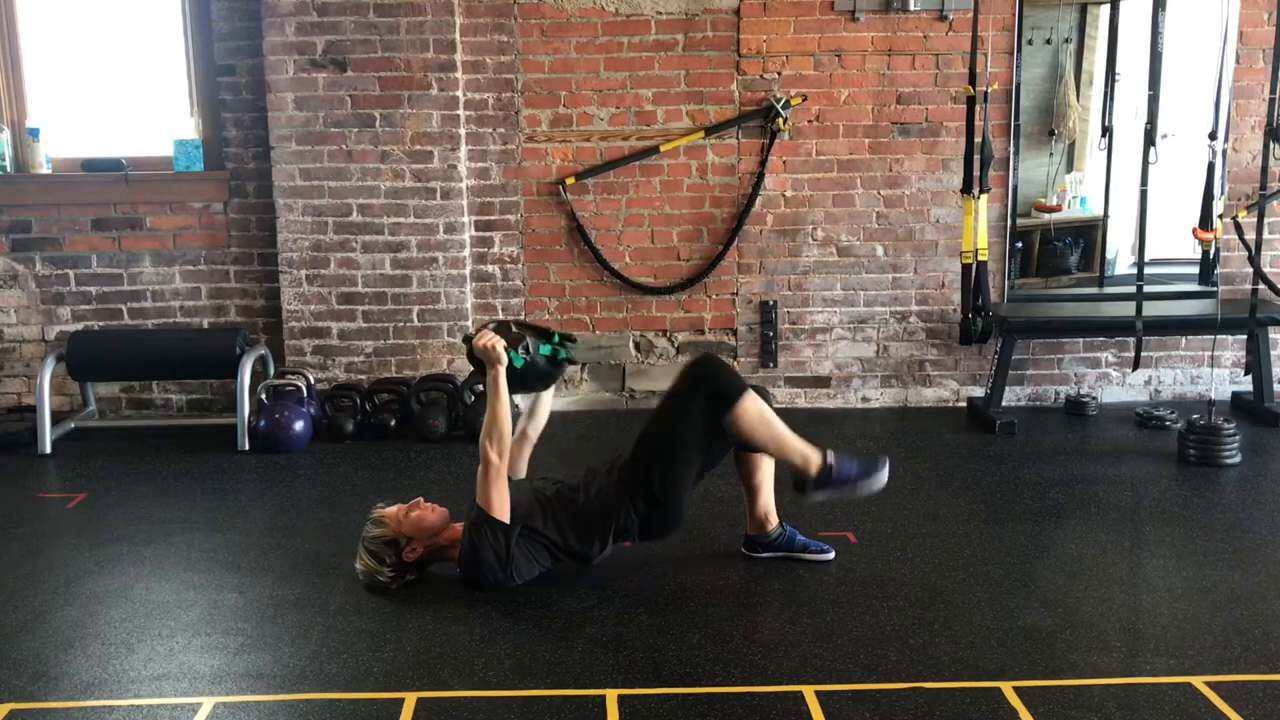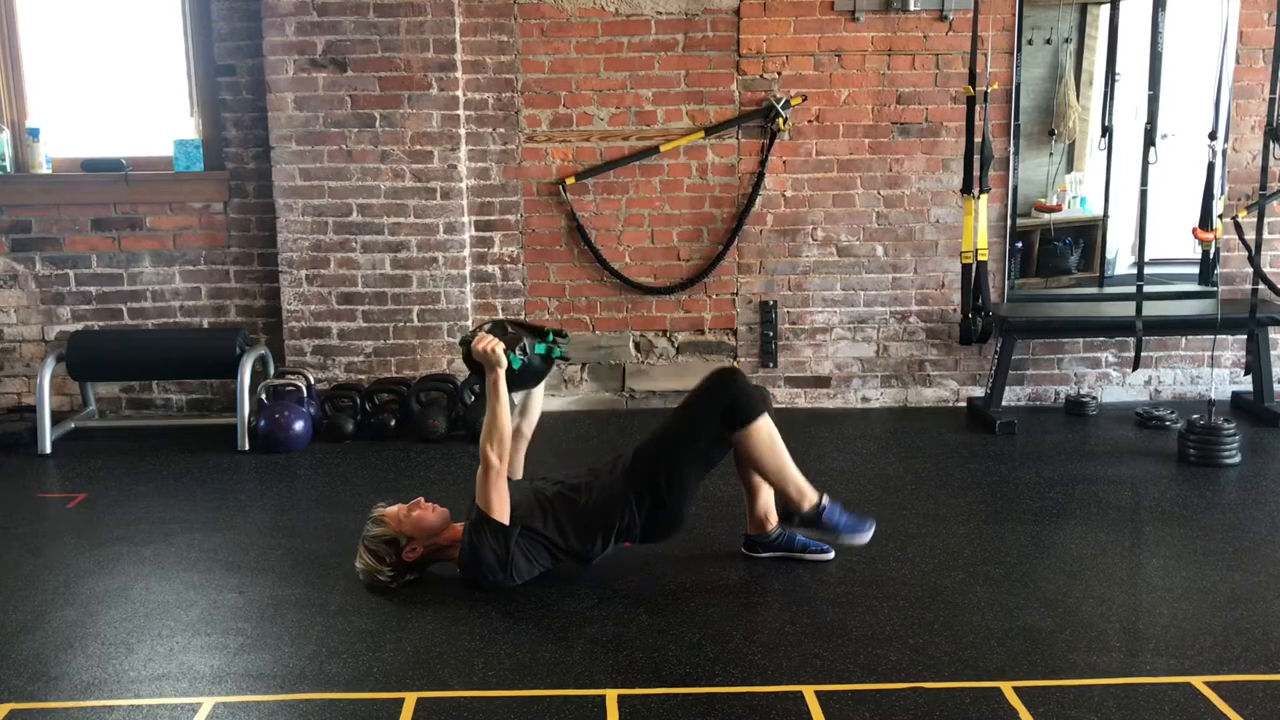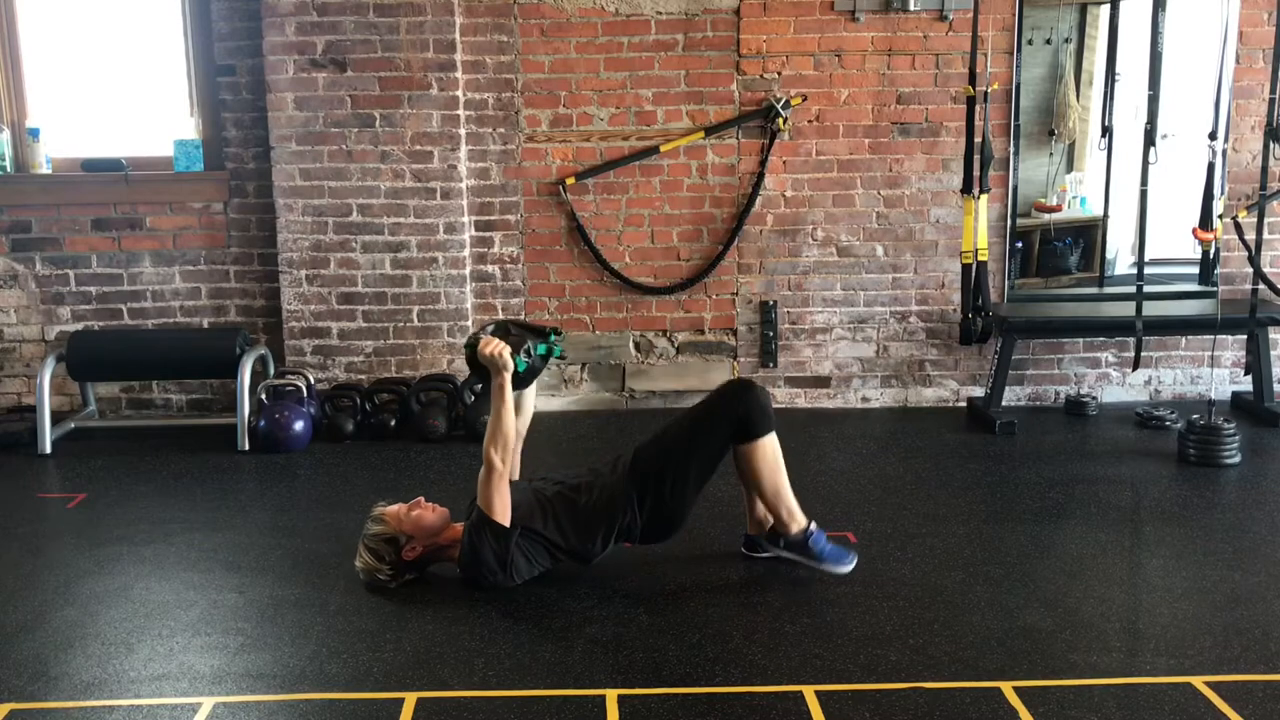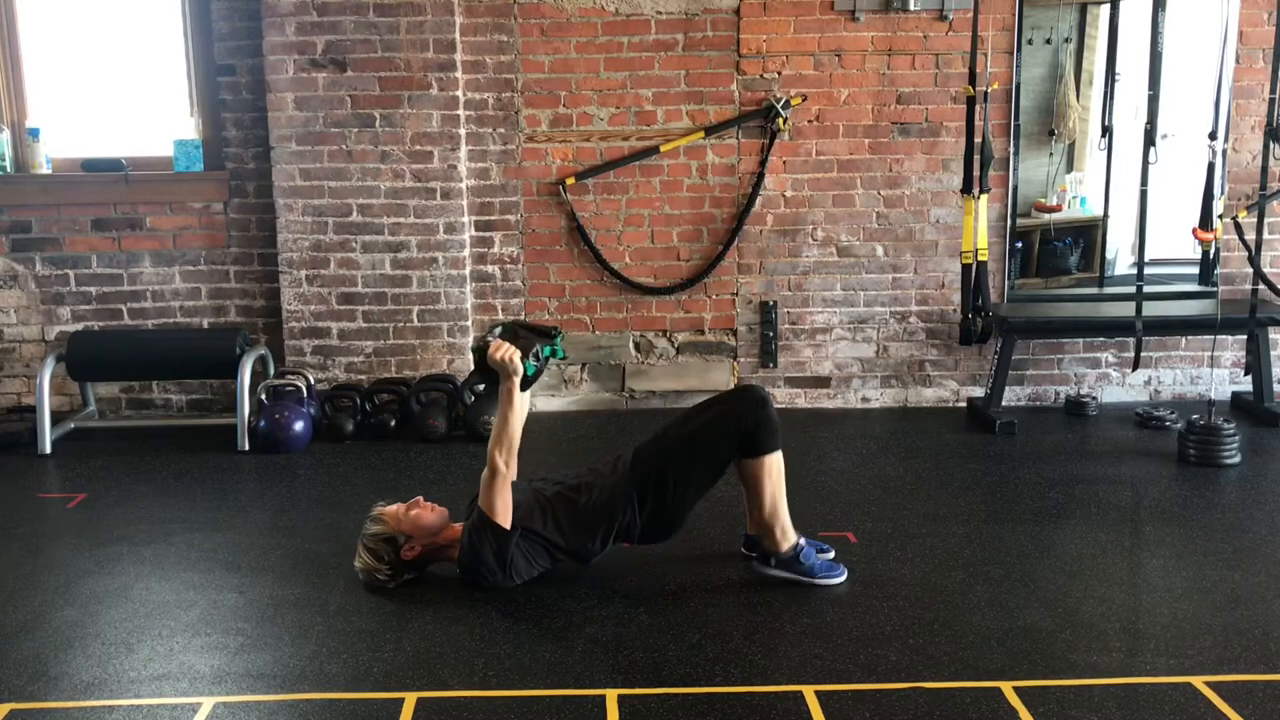
dt=0.1s
person 1, frame 1
left shoulder: (478, 530)
right shoulder: (483, 558)
left elbow: (520, 445)
right elbow: (493, 459)
left wrist: (543, 382)
right wrist: (495, 370)
left hip: (620, 484)
right hip: (643, 501)
left knee: (747, 398)
right knee: (706, 375)
left ankle: (766, 530)
right ankle: (816, 468)
person 1, frame 2
left shoulder: (477, 527)
right shoulder: (482, 558)
left elbow: (517, 442)
right elbow: (492, 461)
right wrist: (495, 374)
left hip: (629, 481)
right hip: (644, 502)
left knee: (738, 397)
right knee: (729, 386)
left ankle: (764, 531)
right ankle: (809, 509)
person 1, frame 3
left shoulder: (474, 529)
right shoulder: (482, 557)
left elbow: (512, 445)
right elbow: (495, 463)
right wrist: (500, 377)
left hip: (625, 478)
right hip: (644, 502)
left knee: (745, 402)
right knee: (742, 400)
left ankle: (763, 530)
right ankle: (795, 532)
person 1, frame 4
left shoulder: (477, 524)
right shoulder: (482, 558)
left elbow: (503, 463)
right elbow: (499, 465)
left wrist: (519, 378)
right wrist: (509, 382)
left hip: (628, 478)
right hip: (645, 503)
left knee: (747, 399)
right knee: (754, 412)
left ankle: (763, 532)
right ankle: (782, 550)
